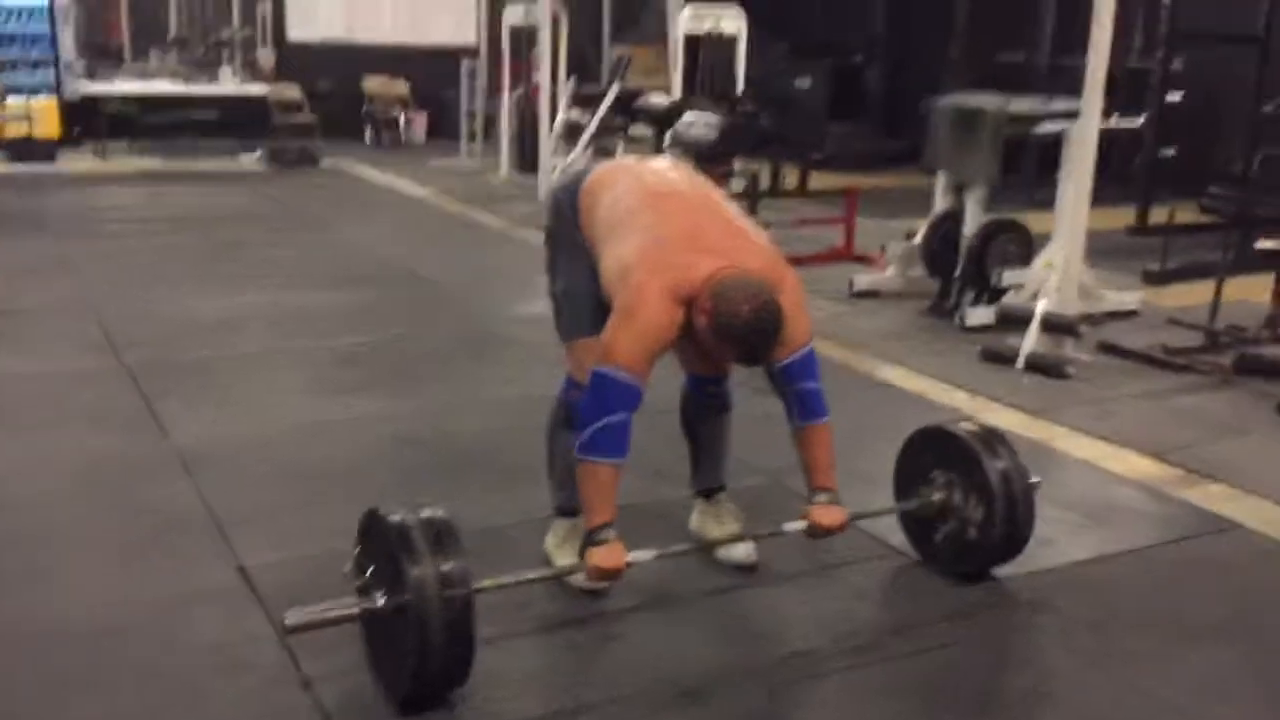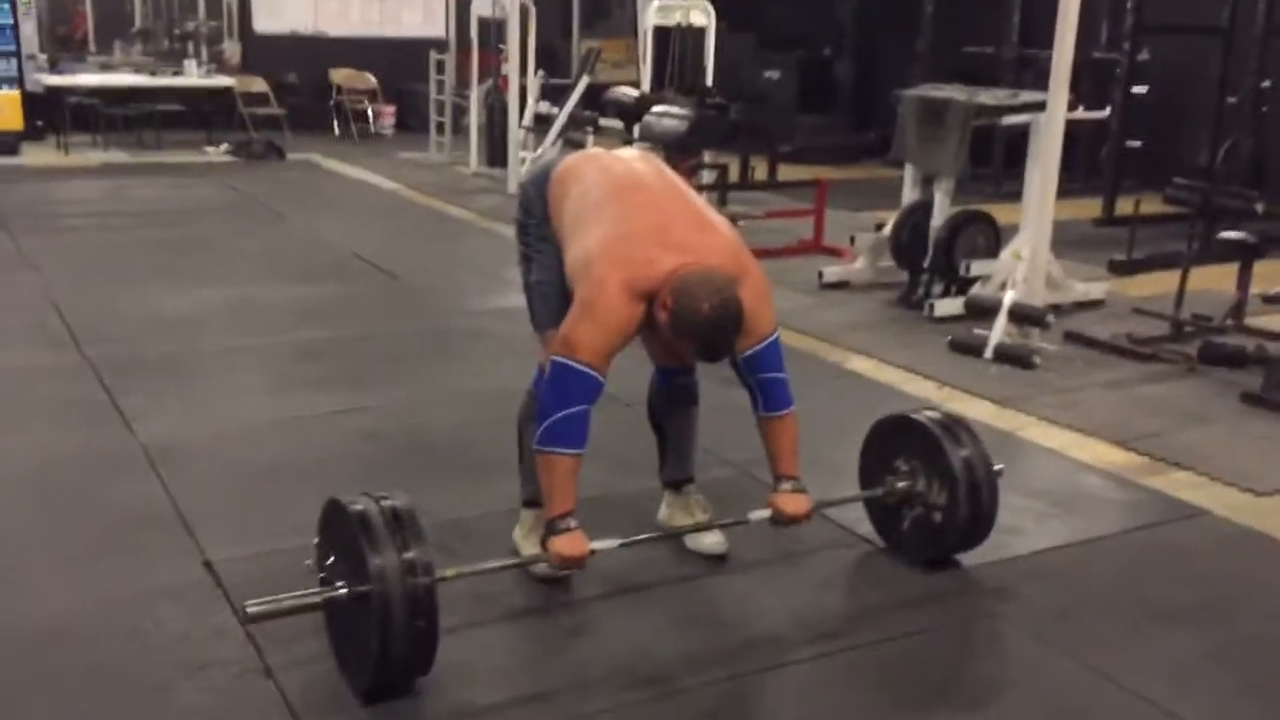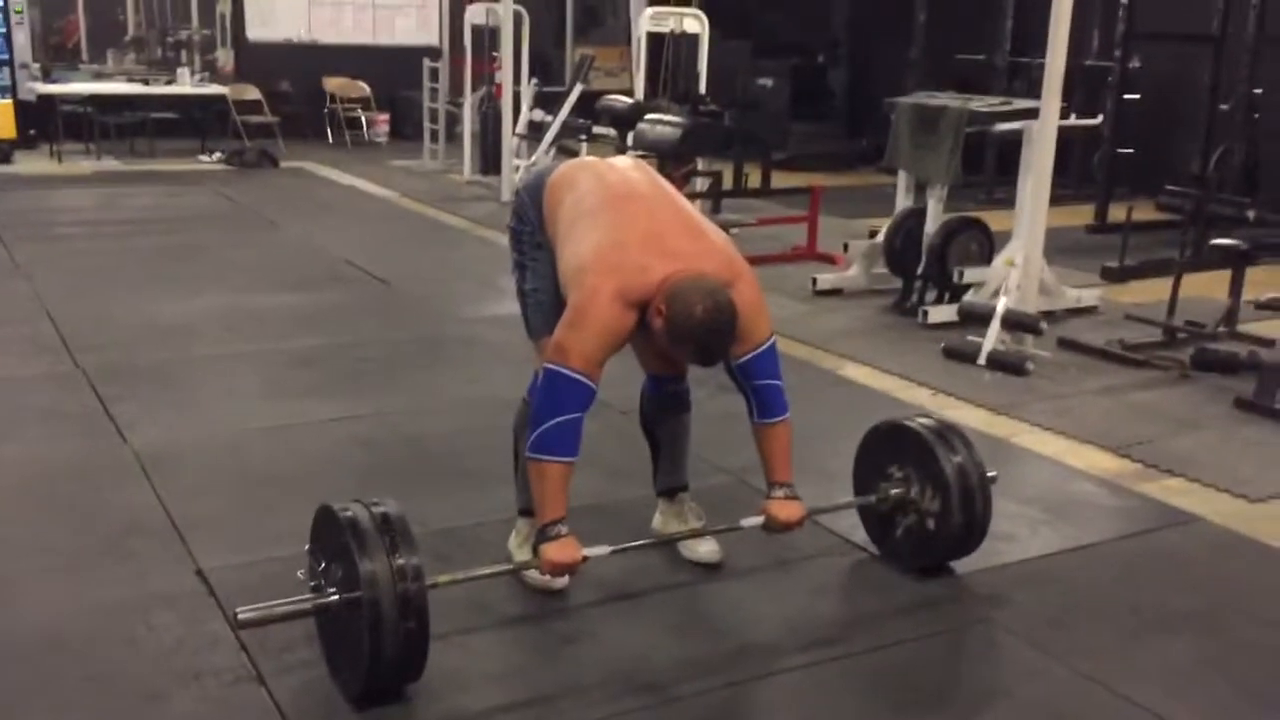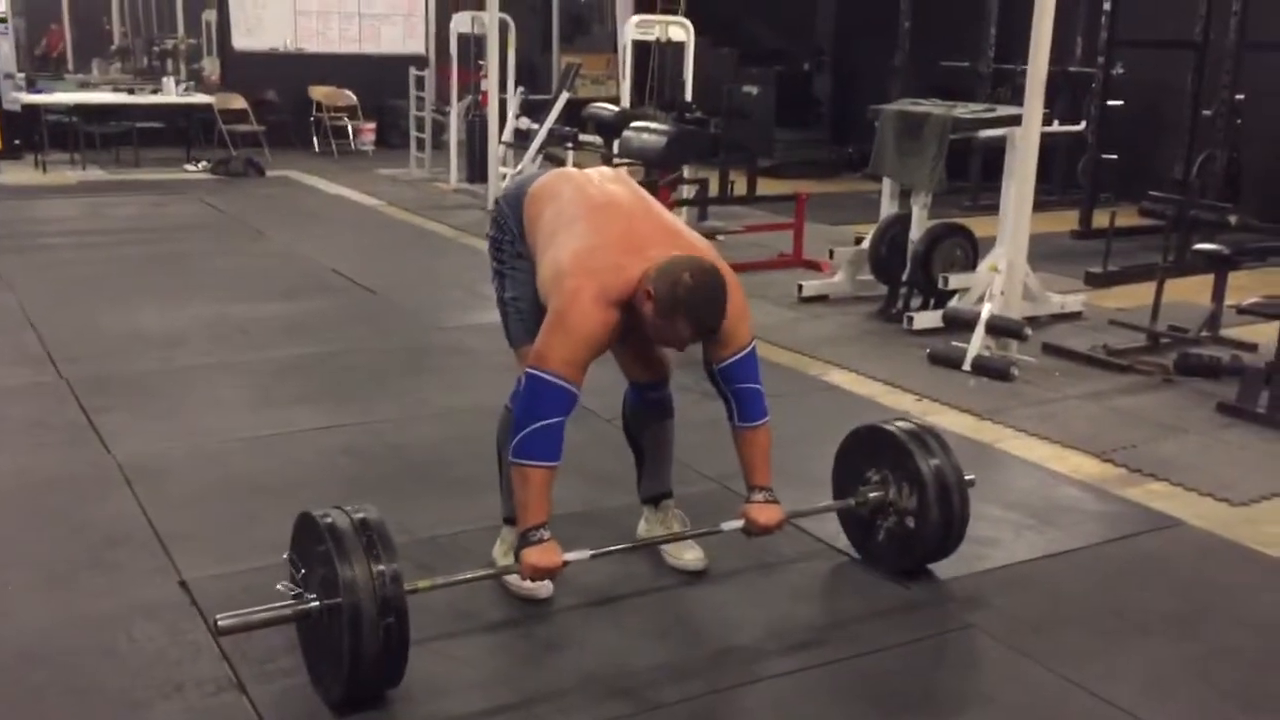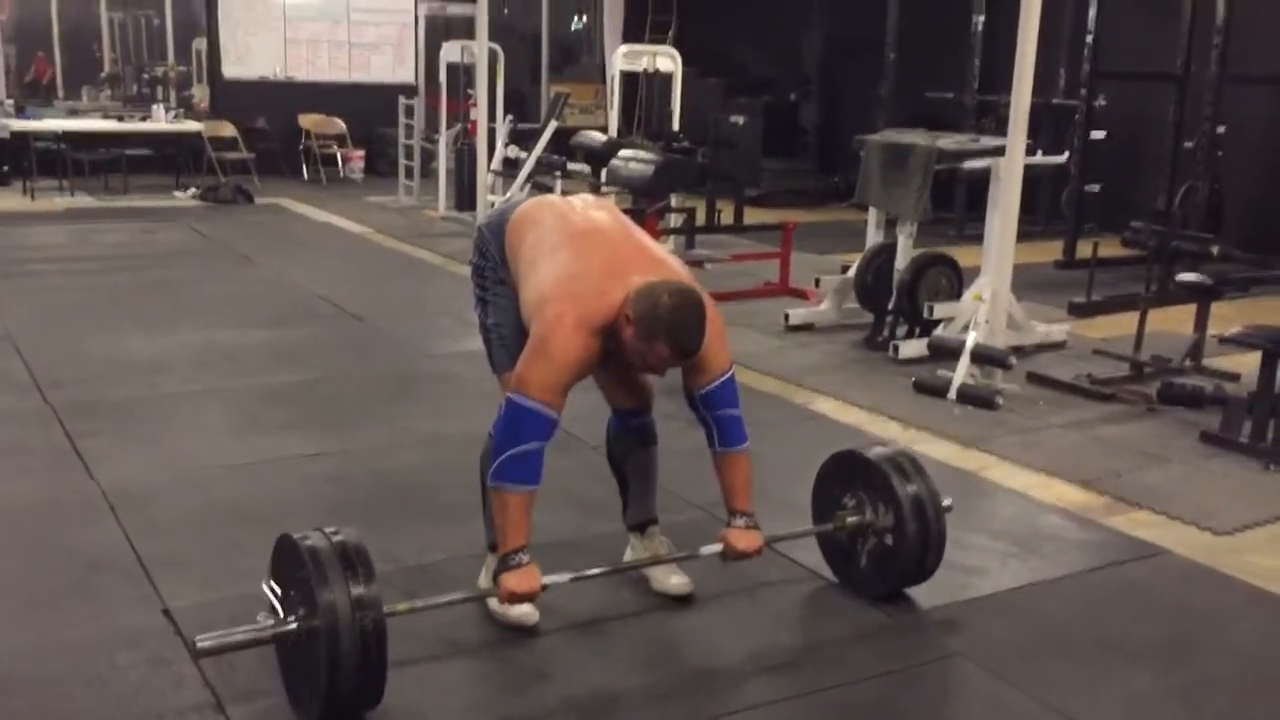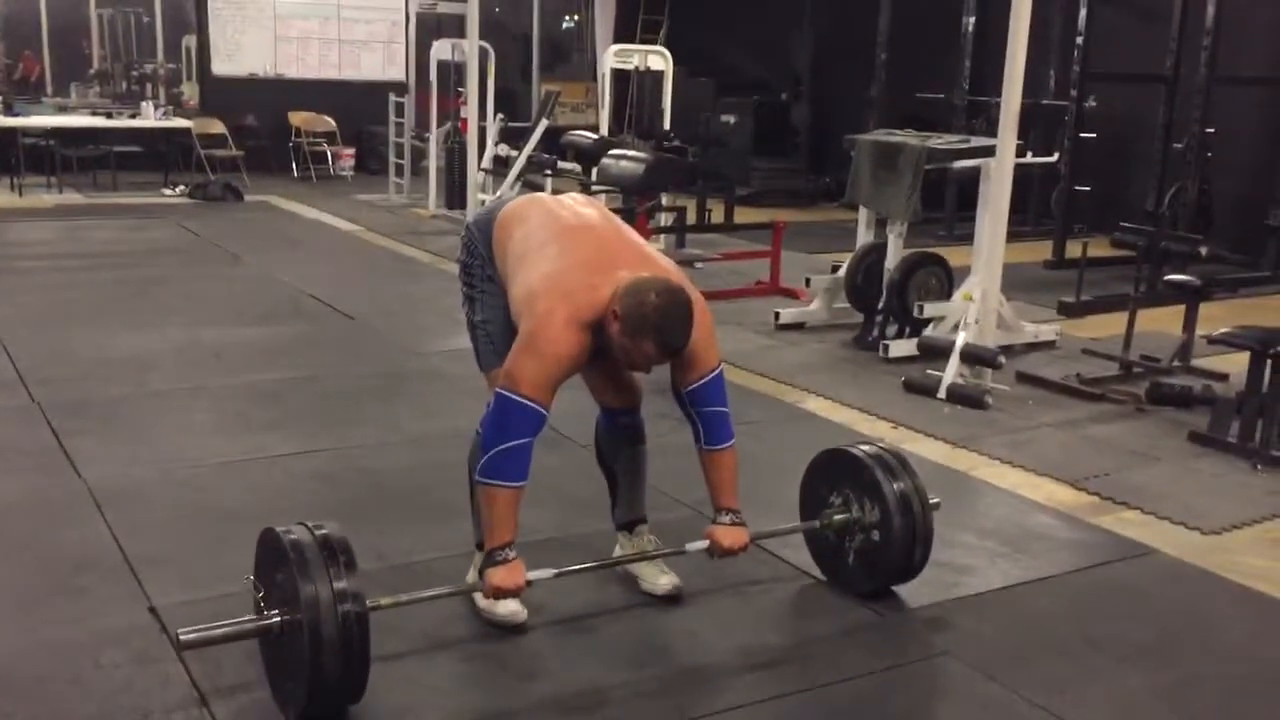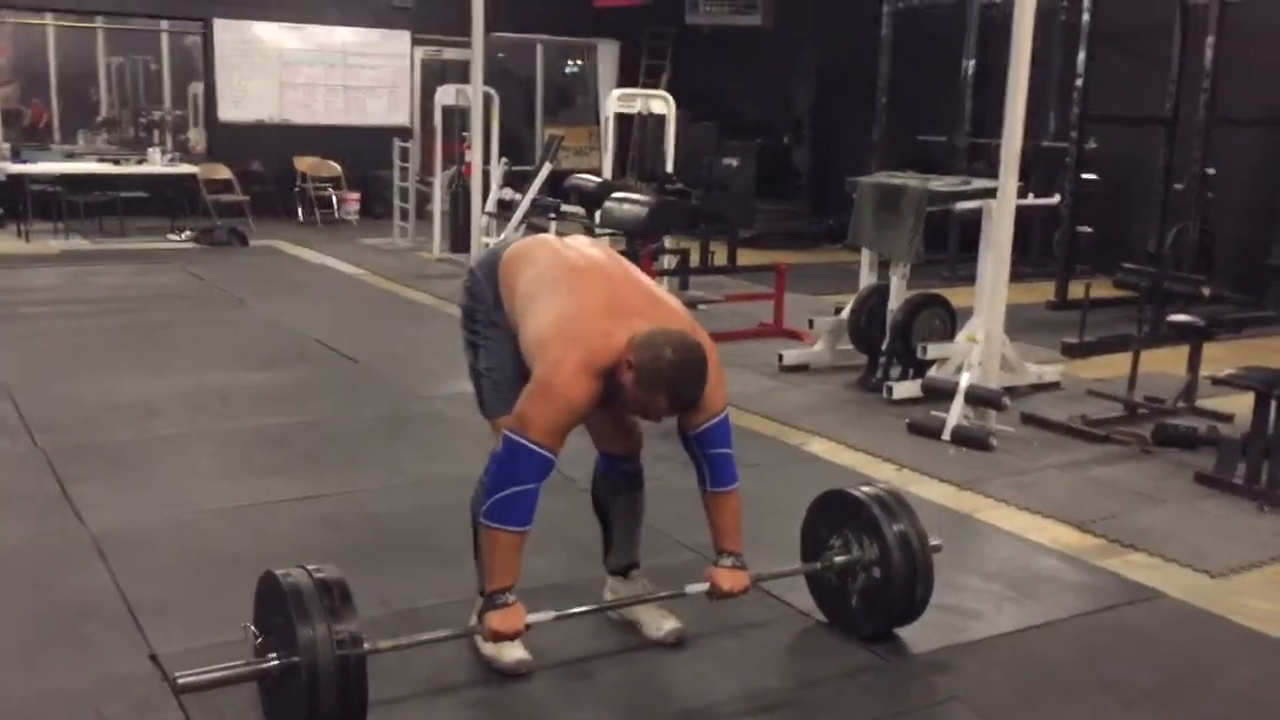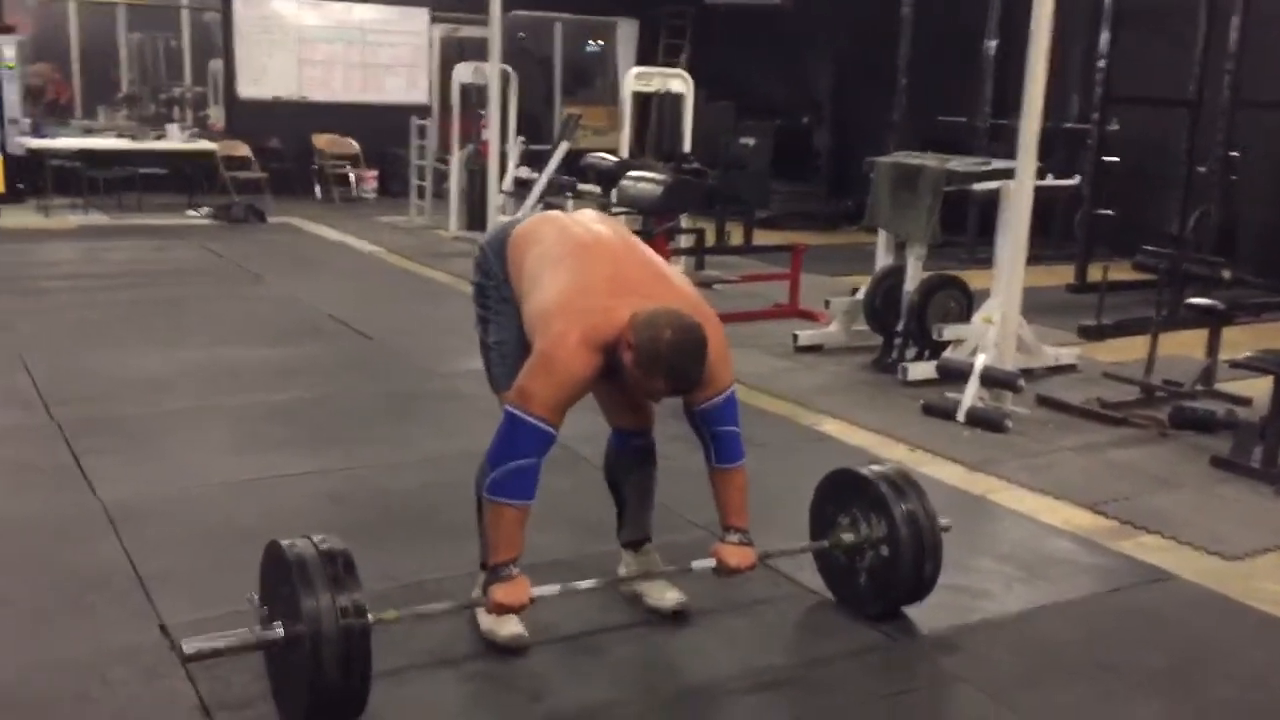
dt=0.5s
person 1, frame 1
left shoulder: (777, 283)
right shoulder: (653, 297)
left elbow: (802, 387)
right elbow: (606, 410)
left wrist: (824, 494)
right wrist: (600, 535)
right hip: (584, 206)
left knee: (709, 372)
right knee: (592, 376)
left ankle: (710, 503)
right ankle: (568, 521)
person 1, frame 2
left shoulder: (741, 279)
right shoulder: (616, 290)
left elbow: (768, 377)
right elbow: (566, 400)
left wrist: (788, 482)
right wrist: (562, 523)
left knee: (676, 368)
right knee: (563, 368)
left ankle: (679, 495)
right ankle: (537, 514)
person 1, frame 3
left shoulder: (735, 285)
right shoulder: (606, 297)
left elbow: (764, 385)
right elbow: (559, 407)
left wrist: (782, 490)
right wrist: (554, 531)
left knee: (668, 373)
right knee: (558, 377)
left ankle: (674, 504)
right ankle: (531, 524)
person 1, frame 4
left shoulder: (715, 287)
right shoulder: (589, 300)
left elbow: (744, 387)
right elbow: (541, 411)
left wrist: (761, 493)
right wrist: (536, 535)
left knee: (651, 377)
right knee: (539, 385)
left ankle: (658, 511)
right ankle: (514, 532)
person 1, frame 5
left shoulder: (694, 318)
right shoulder: (570, 327)
left elbow: (723, 414)
right elbow: (520, 437)
left wrist: (742, 517)
right wrist: (515, 559)
left knee: (634, 403)
right knee: (523, 409)
left ankle: (644, 537)
right ankle: (497, 559)
person 1, frame 6
left shoulder: (686, 312)
right shoulder: (560, 323)
left elbow: (710, 411)
right elbow: (509, 432)
left wrist: (728, 514)
right wrist: (501, 555)
left knee: (623, 402)
right knee: (511, 408)
left ankle: (633, 537)
right ankle: (484, 557)
person 1, frame 7
left shoulder: (694, 353)
right shoulder: (572, 370)
left elbow: (715, 455)
right elbow: (515, 476)
left wrist: (730, 557)
right wrist: (501, 598)
right hip: (499, 287)
left knee: (623, 447)
right knee: (515, 454)
left ankle: (624, 581)
right ankle: (487, 607)
person 1, frame 8
left shoulder: (701, 332)
right shoulder: (572, 344)
left elbow: (722, 431)
right elbow: (517, 449)
left wrist: (736, 533)
right wrist: (505, 571)
left knee: (635, 426)
right knee: (521, 429)
left ankle: (637, 557)
right ankle: (488, 578)
